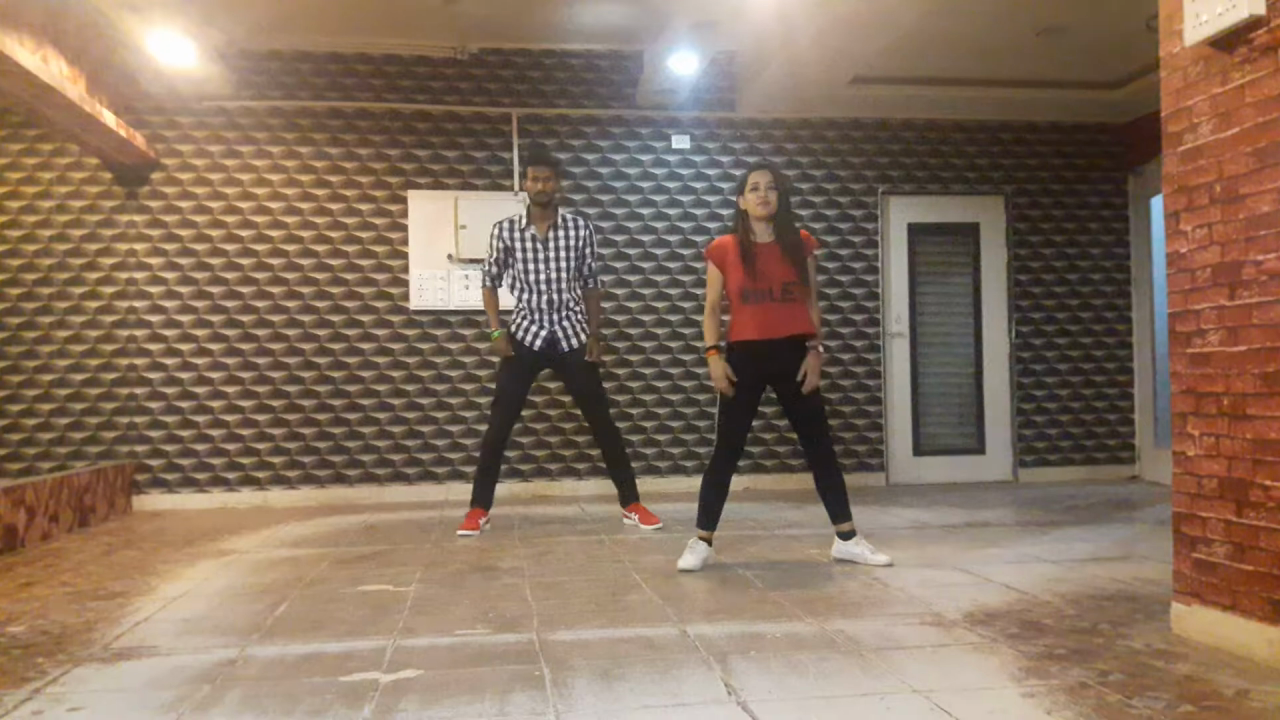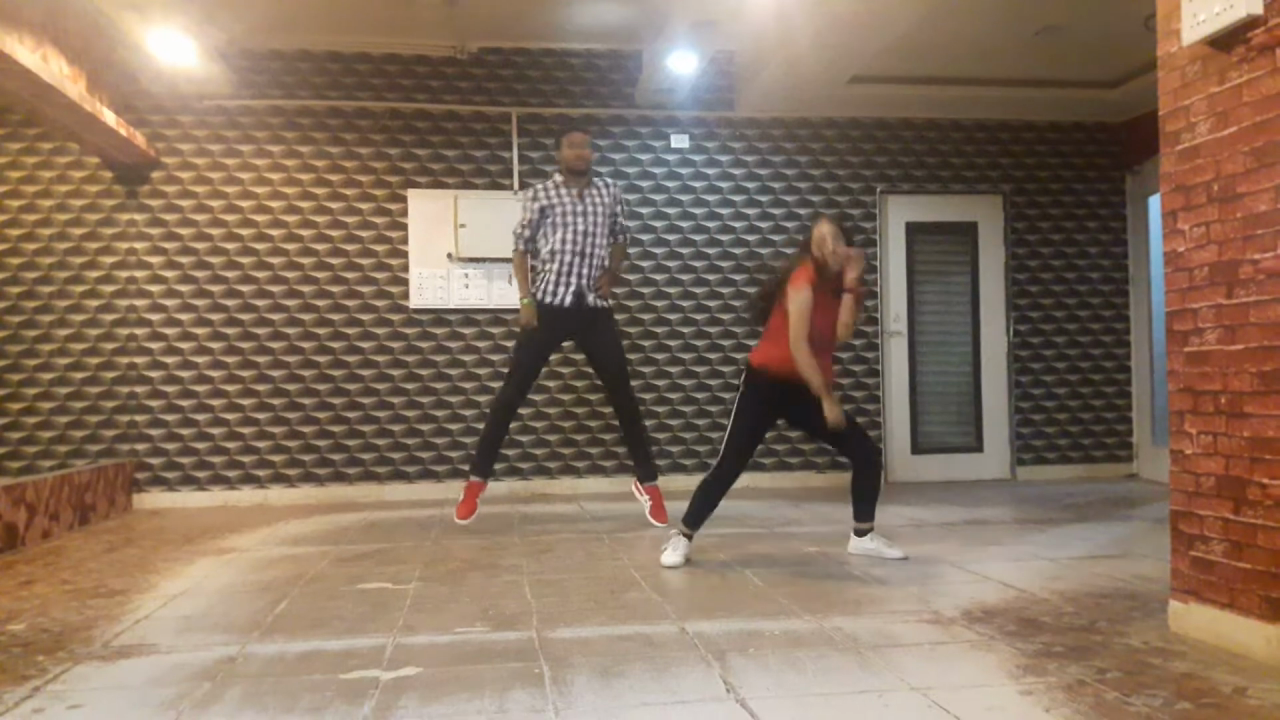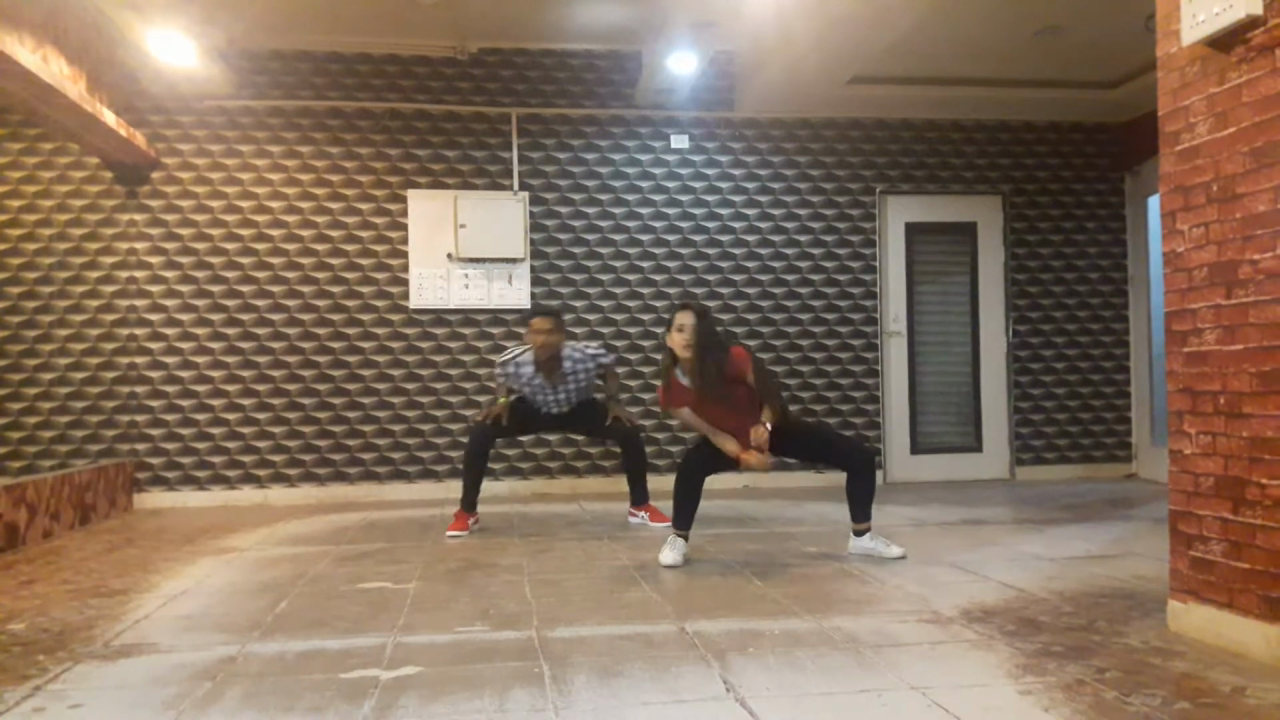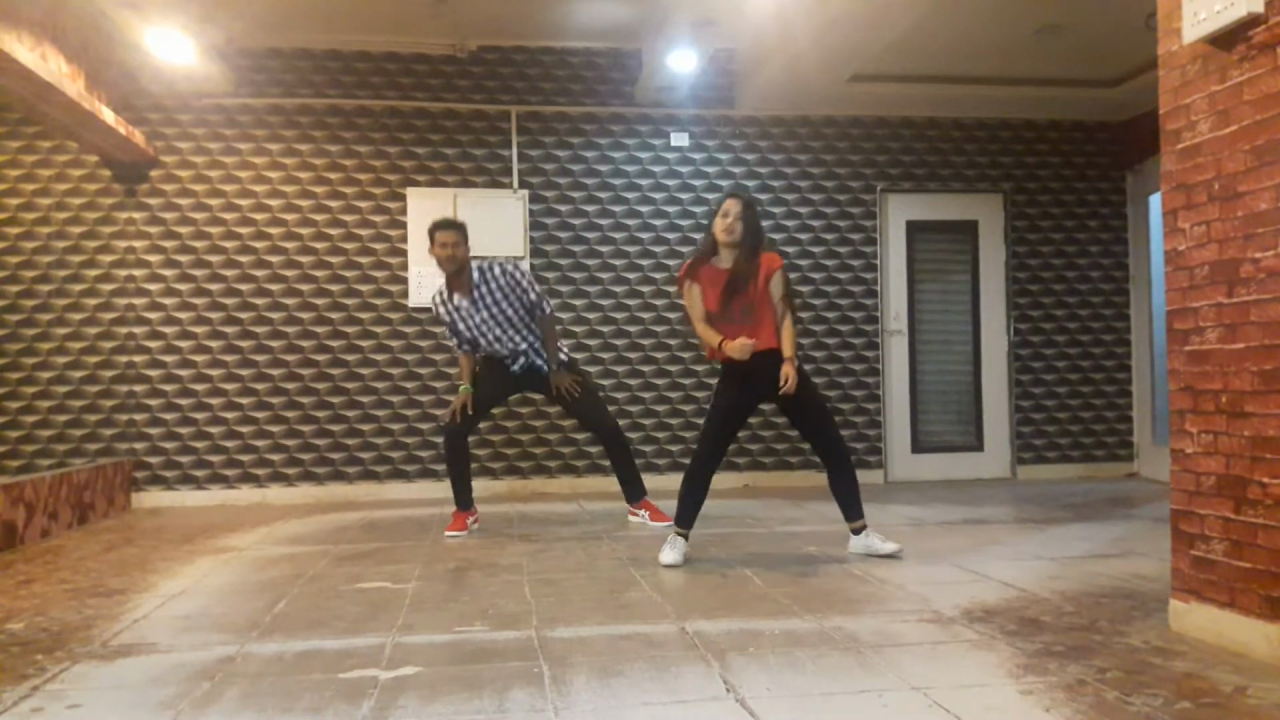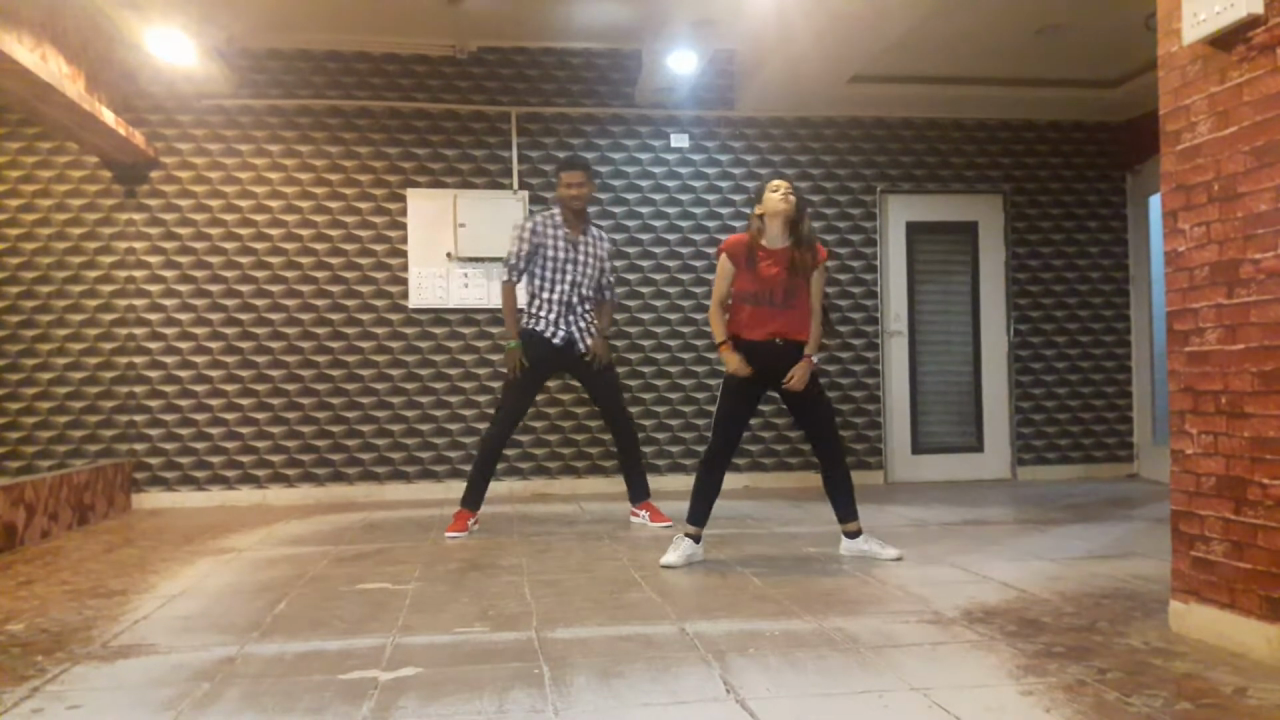
dt=0.7s
person 1, frame 1
left shoulder: (801, 244)
right shoulder: (723, 250)
left elbow: (811, 303)
right elbow: (712, 310)
left wrist: (816, 350)
right wrist: (713, 353)
left hip: (793, 354)
right hip: (744, 356)
left knee: (819, 446)
right knee: (726, 452)
left ankle: (847, 539)
right ankle: (702, 542)
person 1, frame 2
left shoulder: (842, 285)
right shoulder: (805, 279)
left elbow: (839, 335)
right elbow: (798, 345)
left wrist: (851, 286)
right wrist: (826, 398)
left hip: (804, 386)
right hip: (765, 384)
left knee: (867, 452)
right knee: (731, 464)
left ankle: (863, 536)
right ankle: (682, 537)
person 1, frame 3
left shoulder: (734, 360)
right shoulder: (672, 391)
left elbow: (770, 396)
right elbow: (709, 431)
left wrist: (765, 428)
right wrist: (742, 455)
left hip: (772, 427)
right hip: (729, 441)
left knee: (860, 457)
right knee: (690, 466)
left ankle: (862, 536)
right ankle: (678, 539)
person 1, frame 4
left shoulder: (767, 264)
right shoulder: (694, 272)
left elbow: (784, 315)
right elbow: (700, 323)
left wrist: (789, 360)
right wrist: (724, 346)
left hip: (776, 364)
right hip: (736, 373)
left knee: (833, 447)
right knee: (706, 453)
left ankle: (860, 534)
right ankle: (679, 537)
person 1, frame 5
left shoulder: (809, 254)
right shoulder: (736, 249)
left elbow: (815, 314)
right elbow: (717, 304)
left wrist: (807, 361)
right wrist: (724, 346)
left hip: (792, 356)
right hip: (748, 355)
left knee: (829, 445)
right knee: (719, 448)
left ankle: (854, 536)
right ankle: (690, 540)
person 2, frame 1
left shoulder: (580, 228)
right shoulder: (505, 230)
left elbow: (591, 284)
right elbow: (490, 282)
left wrist: (595, 334)
right wrist: (496, 330)
left hip: (572, 337)
right hip: (525, 337)
left knee: (601, 420)
right knee: (500, 423)
left ankle: (631, 503)
right ankle: (479, 509)
person 2, frame 2
left shoulder: (609, 192)
right shoulder: (540, 194)
left elbow: (619, 239)
right elbow: (521, 247)
left wrist: (610, 275)
right wrist: (525, 298)
left hip: (593, 306)
right hip: (549, 305)
left knee: (621, 390)
right knee: (514, 388)
left ankle: (647, 481)
right ankle: (477, 479)
person 2, frame 3
left shoulder: (585, 355)
right shoulder: (512, 362)
left elbow: (609, 370)
left wrist: (614, 402)
right wrist: (504, 400)
left hip: (577, 410)
right hip: (532, 411)
left knee: (629, 433)
right knee: (481, 434)
left ankle: (639, 506)
right ankle: (467, 512)
person 2, frame 4
left shoulder: (502, 273)
right shoulder: (442, 303)
left elbow: (544, 312)
right elbow: (465, 347)
left wrist: (556, 368)
right wrist: (466, 386)
left hip: (544, 359)
right hip: (502, 366)
left knee: (605, 425)
right knee: (455, 428)
left ankle: (638, 503)
right ankle: (465, 511)
person 2, frame 5
left shoulder: (601, 239)
right shoulder: (535, 229)
right elbow: (510, 283)
left wrist: (603, 337)
right wrist: (512, 341)
left hip: (585, 340)
right hip: (540, 337)
left knee: (620, 421)
right knee: (502, 424)
left ankle: (641, 504)
right ankle: (468, 510)
